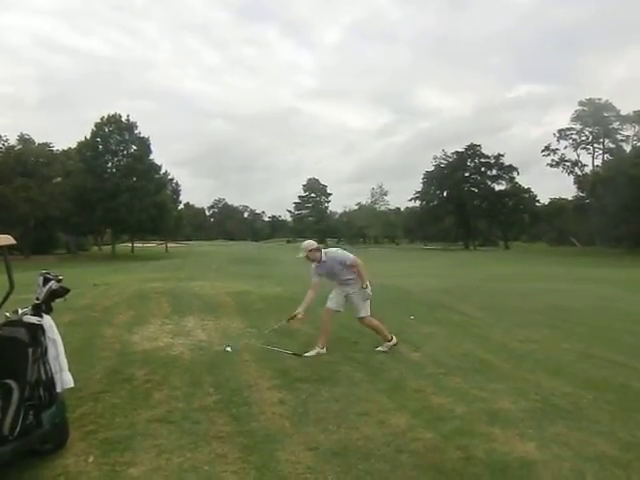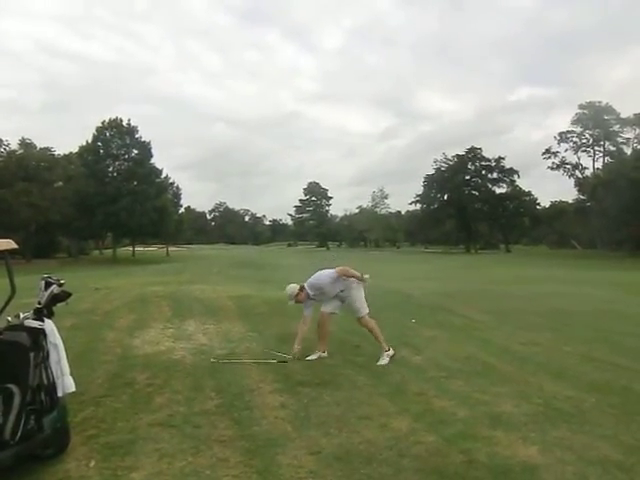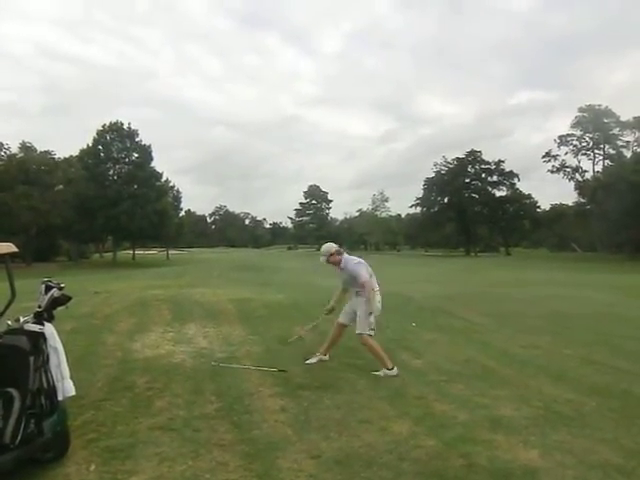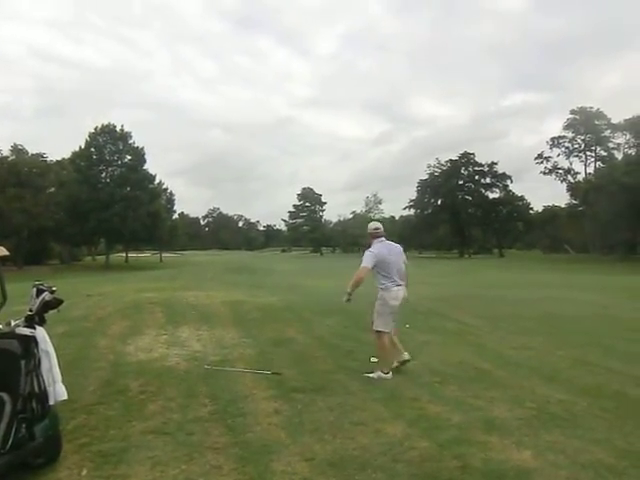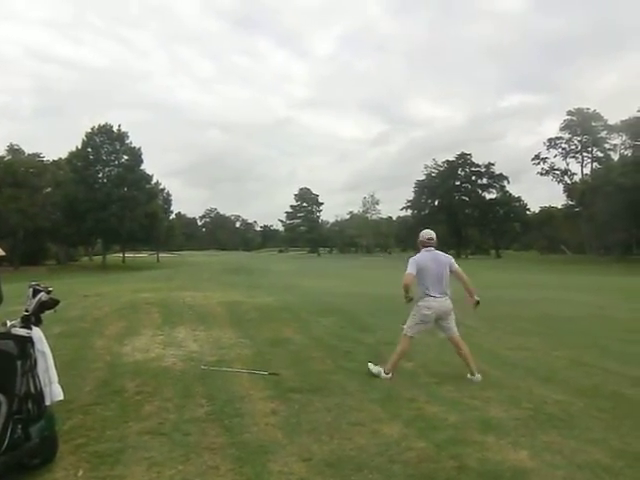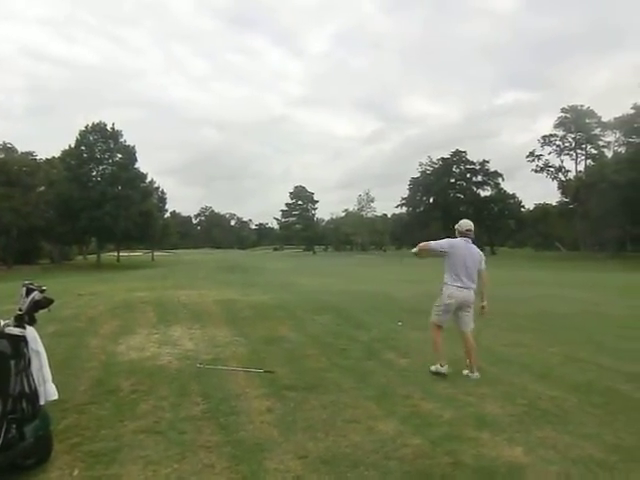
dt=0.4s
person 1, frame 1
left shoulder: (335, 254)
right shoulder: (315, 267)
left elbow: (358, 264)
right elbow: (312, 290)
left wrist: (364, 287)
right wrist: (301, 309)
left hip: (356, 285)
right hip: (341, 287)
left knee: (364, 319)
right knee: (327, 312)
left ankle: (389, 339)
right ankle: (320, 347)
person 1, frame 2
left shoulder: (318, 281)
right shoulder: (308, 298)
left elbow: (343, 269)
right elbow: (304, 323)
left wrist: (361, 277)
right wrist: (297, 346)
left hip: (351, 287)
left knee: (363, 319)
right knee: (323, 317)
left ankle: (386, 350)
right ankle: (322, 350)
person 1, frame 3
left shoulder: (354, 264)
right shoulder: (343, 266)
left elbow: (369, 286)
right elbow: (345, 287)
left wrist: (371, 311)
right wrist: (333, 304)
left hip: (369, 298)
right hip: (357, 297)
left knee: (364, 337)
right knee: (340, 325)
left ankle: (389, 367)
right ankle: (323, 353)
person 1, frame 4
left shoulder: (372, 252)
right shoulder: (396, 247)
left elbow: (360, 276)
right elbow: (405, 267)
left wrist: (348, 293)
right wrist: (402, 285)
left hip: (388, 294)
right hip: (398, 291)
left knee: (381, 332)
right knee: (377, 324)
left ankle: (385, 370)
right ankle: (401, 354)
person 1, frame 5
left shoulder: (416, 259)
right shoulder: (446, 258)
left elbow: (406, 282)
right elbow: (463, 277)
left wrist: (407, 295)
right wrist: (473, 296)
left hip: (426, 305)
right hip: (445, 304)
left knee: (406, 337)
right knee: (455, 338)
left ankle: (386, 371)
right ankle: (474, 373)
person 1, frame 6
left shoulder: (451, 243)
right shoulder: (479, 253)
left elbow: (424, 246)
right elbow: (483, 279)
left wrist: (416, 249)
right wrist: (483, 301)
left hip: (450, 292)
right hip: (468, 295)
left knee: (436, 326)
right knee: (467, 333)
left ankle: (442, 364)
right ankle: (473, 370)
